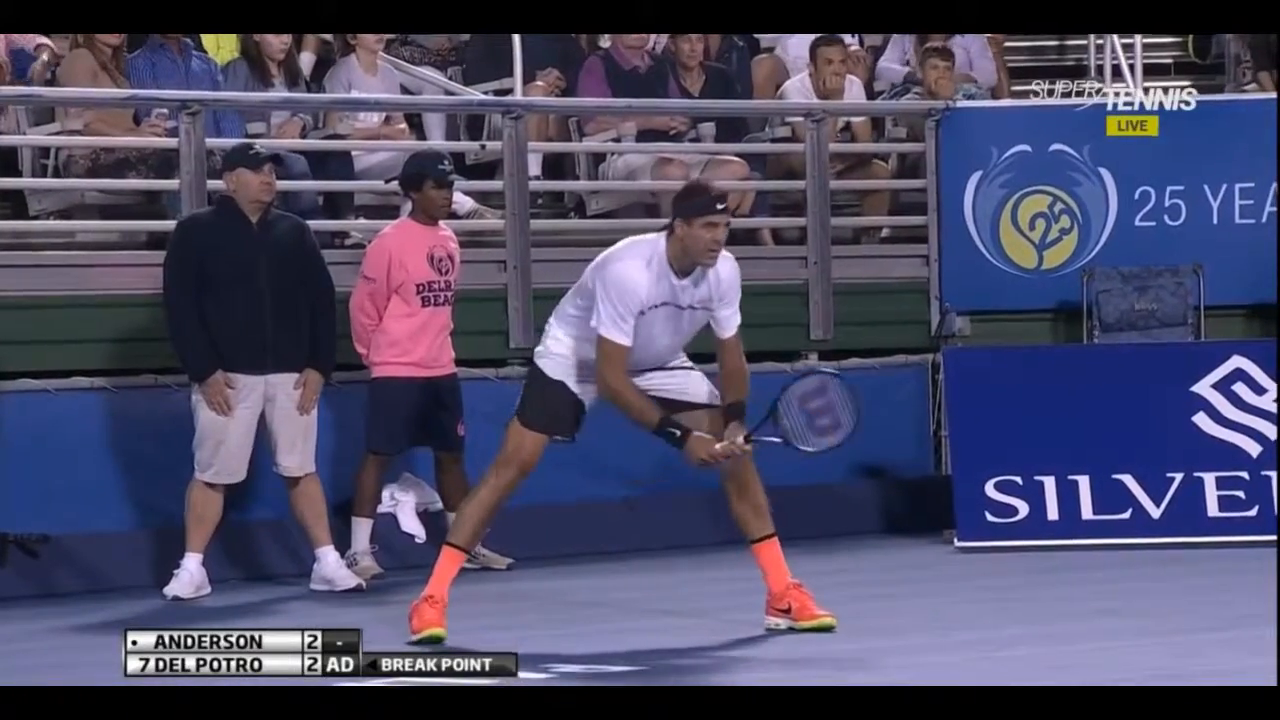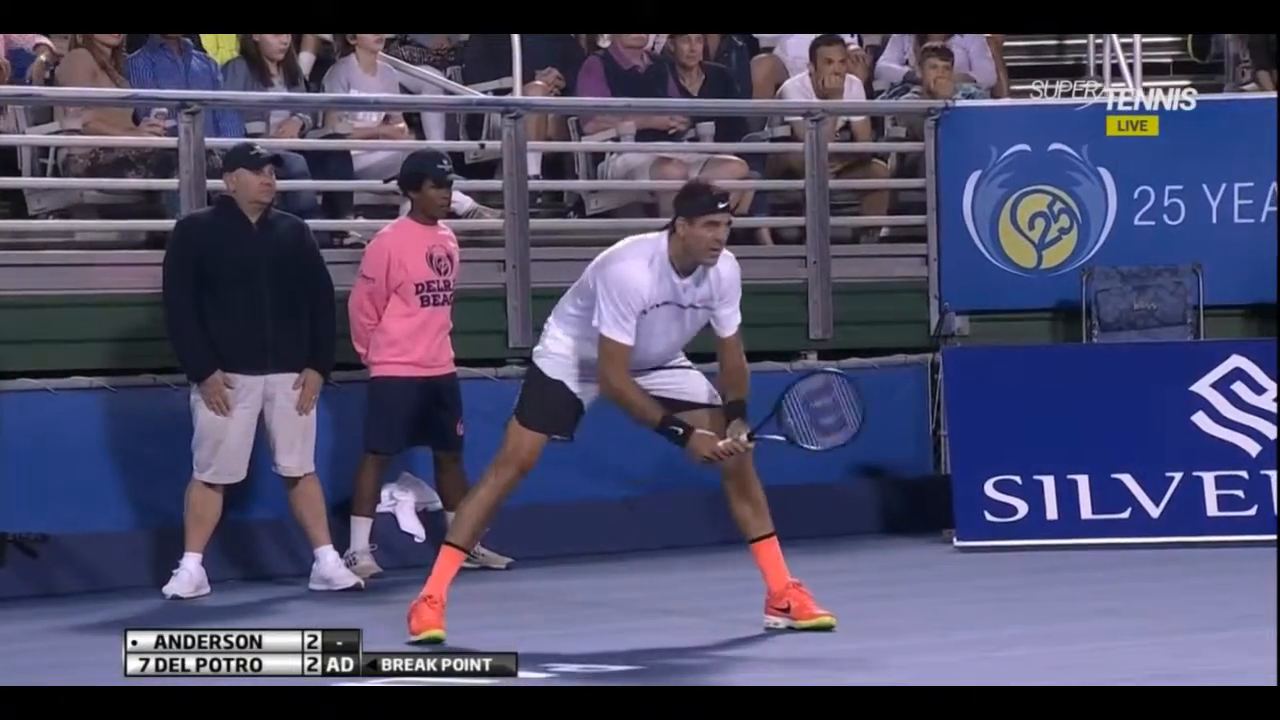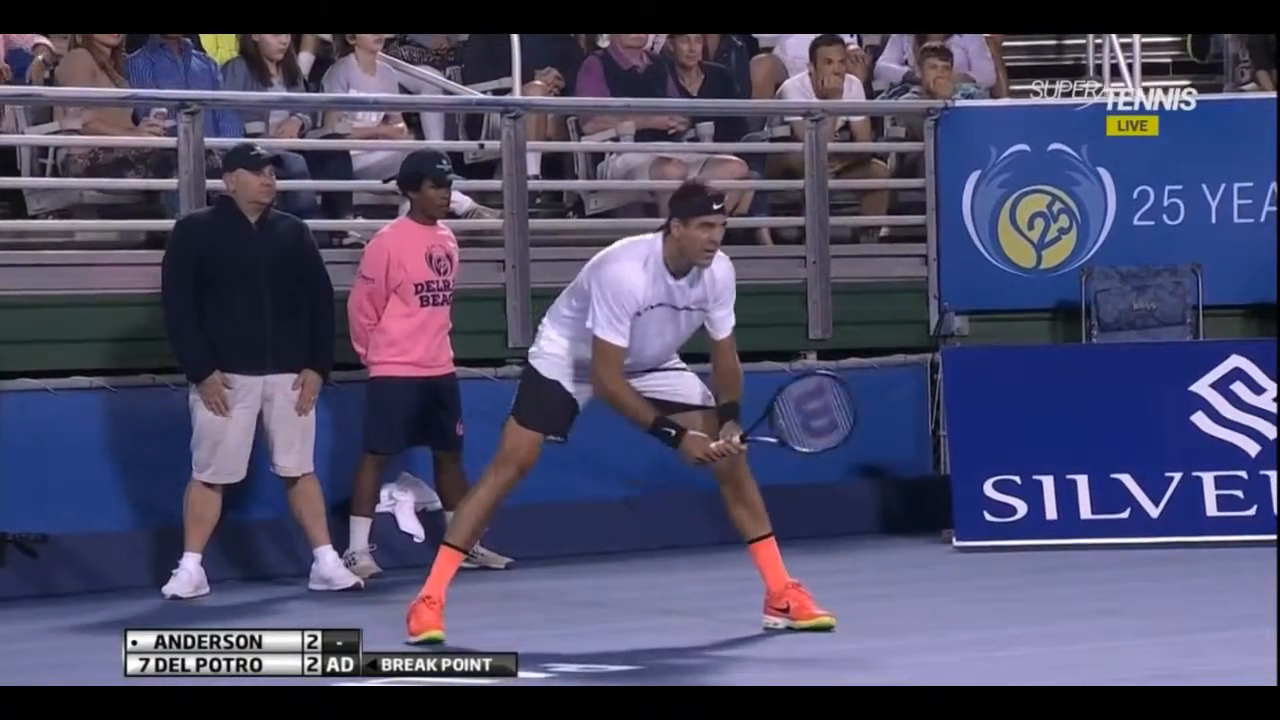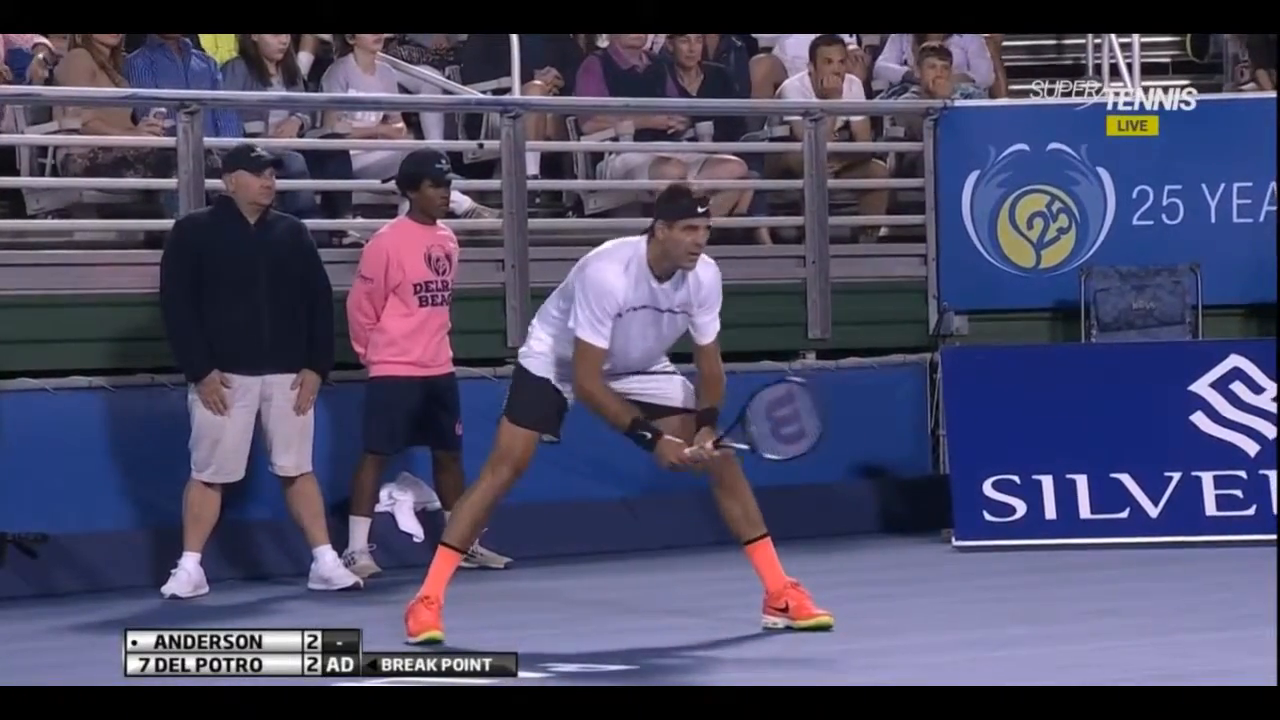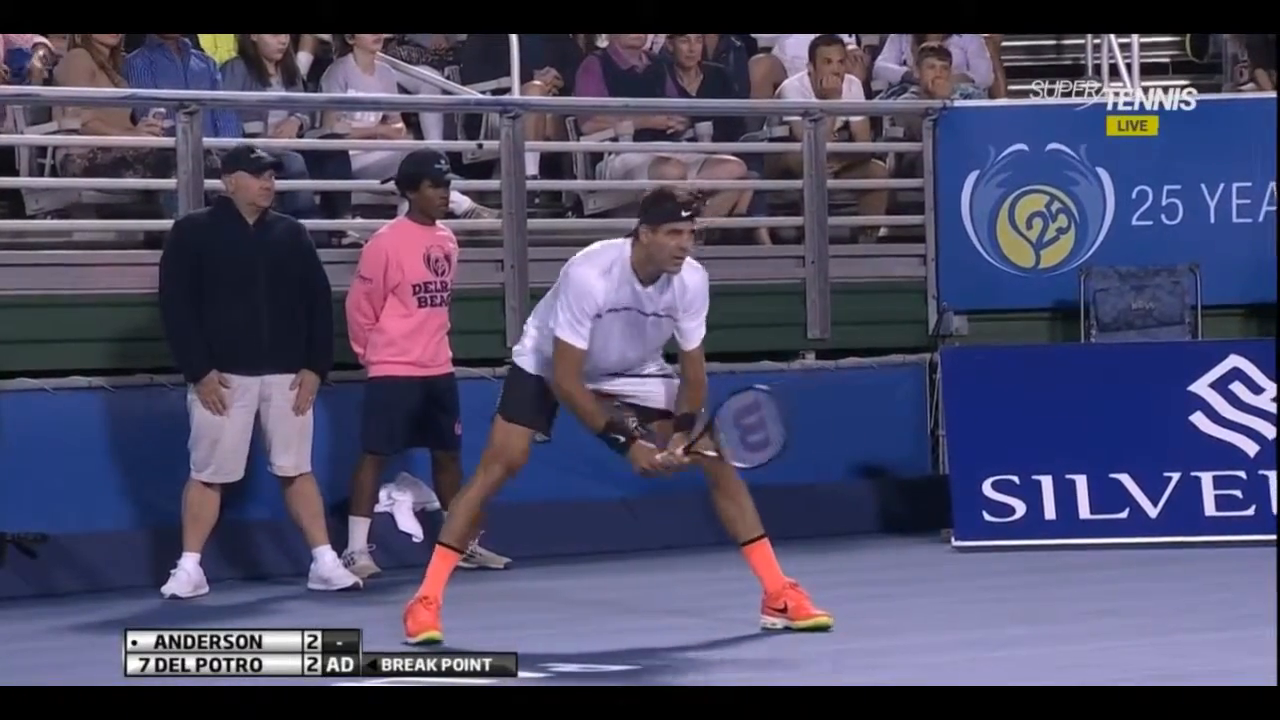
dt=0.1s
person 1, frame 1
left shoulder: (724, 271)
right shoulder: (627, 271)
left elbow: (731, 355)
right elbow: (610, 378)
left wrist: (735, 421)
right wrist: (680, 435)
left hip: (658, 362)
right hip: (574, 358)
left knee: (735, 453)
right knee: (513, 465)
left ankle: (783, 595)
right ankle: (433, 597)
person 1, frame 2
left shoulder: (724, 271)
right shoulder: (629, 271)
left elbow: (731, 353)
right elbow: (613, 377)
left wrist: (736, 419)
right wrist: (682, 433)
left hip: (657, 362)
right hip: (572, 357)
left knee: (735, 453)
right knee: (512, 465)
left ankle: (782, 594)
right ankle: (432, 597)
person 1, frame 3
left shoulder: (719, 272)
right shoulder: (623, 272)
left elbow: (725, 356)
right elbow: (607, 378)
left wrist: (730, 422)
right wrist: (675, 435)
left hip: (651, 363)
right hip: (567, 357)
left knee: (729, 456)
right knee: (510, 466)
left ankle: (781, 594)
right ankle: (431, 597)
person 1, frame 4
left shoulder: (704, 276)
right shoulder: (607, 273)
left elbow: (708, 362)
right elbow: (586, 378)
left wrist: (704, 427)
right wrist: (652, 440)
left hip: (642, 365)
right hip: (558, 361)
left knee: (720, 456)
right knee: (506, 465)
left ankle: (780, 594)
right ankle: (429, 598)
person 1, frame 5
left shoulder: (691, 281)
right shoulder: (589, 274)
left elbow: (692, 369)
right elbow: (566, 379)
left wrist: (682, 432)
right wrist: (624, 443)
left hip: (635, 367)
right hip: (550, 362)
left knee: (714, 459)
right knee: (499, 463)
left ankle: (777, 594)
right ankle: (427, 598)
person 2, frame 1
left shoulder: (295, 231)
right shoulder: (195, 231)
left elbow: (322, 299)
right elbow: (180, 306)
left wrist: (320, 365)
right wrist: (204, 371)
left hip: (292, 373)
right hip: (226, 375)
left knee: (301, 470)
right knee: (211, 473)
left ankle: (327, 562)
right ankle: (191, 569)
person 2, frame 2
left shoulder: (294, 231)
right shoulder: (195, 231)
left elbow: (322, 299)
right elbow: (179, 305)
left wrist: (319, 365)
right wrist: (203, 371)
left hip: (291, 374)
right hip: (225, 375)
left knee: (300, 470)
right knee: (211, 474)
left ankle: (327, 562)
right ankle: (191, 568)
person 2, frame 3
left shoulder: (293, 231)
right shoulder: (195, 231)
left elbow: (321, 300)
right elbow: (178, 305)
left wrist: (318, 365)
right wrist: (201, 371)
left hip: (290, 374)
right hip: (224, 376)
left knee: (299, 470)
right knee: (209, 474)
left ankle: (326, 563)
right ankle: (190, 568)
person 2, frame 4
left shoulder: (292, 232)
right shoulder: (193, 231)
left elbow: (319, 300)
right elbow: (176, 305)
left wrist: (317, 365)
right wrist: (200, 370)
left hip: (289, 374)
right hip: (222, 375)
left knee: (298, 470)
right knee: (208, 473)
left ankle: (325, 562)
right ankle: (189, 568)
person 2, frame 5
left shoulder: (291, 233)
right shoulder: (192, 232)
left elbow: (318, 301)
right elbow: (175, 305)
left wrist: (316, 366)
right wrist: (198, 371)
left hip: (288, 374)
right hip: (221, 376)
left knee: (297, 470)
right knee: (207, 473)
left ankle: (324, 562)
right ankle: (189, 568)
person 3, frame 1
left shoulder: (449, 241)
right shoulder: (390, 242)
right elbow: (363, 306)
right wrist: (379, 353)
left hip: (442, 370)
right hip: (396, 373)
left knee: (451, 454)
right knee: (378, 456)
right ankle: (359, 551)
person 3, frame 2
left shoulder: (449, 240)
right shoulder: (389, 241)
right elbow: (363, 304)
right wrist: (377, 353)
left hip: (441, 370)
right hip: (395, 372)
left knee: (450, 453)
right knee: (377, 455)
right ankle: (359, 550)
person 3, frame 3
left shoulder: (448, 239)
right shoulder: (388, 241)
right elbow: (362, 305)
right wrist: (376, 353)
left hip: (440, 370)
right hip: (394, 372)
left knee: (450, 453)
right knee: (376, 455)
left ankle: (464, 543)
right ankle: (358, 550)
person 3, frame 4
left shoulder: (448, 241)
right shoulder: (388, 241)
right elbow: (361, 305)
right wrist: (375, 353)
left hip: (440, 370)
right hip: (394, 373)
left knee: (449, 454)
right knee: (376, 455)
left ankle: (463, 543)
right ankle: (357, 550)
person 3, frame 5
left shoulder: (447, 240)
right shoulder: (387, 241)
right elbow: (360, 305)
right wrist: (375, 353)
left hip: (439, 370)
right hip: (393, 373)
left knee: (448, 454)
right knee: (375, 455)
left ankle: (462, 543)
right ankle: (357, 550)
